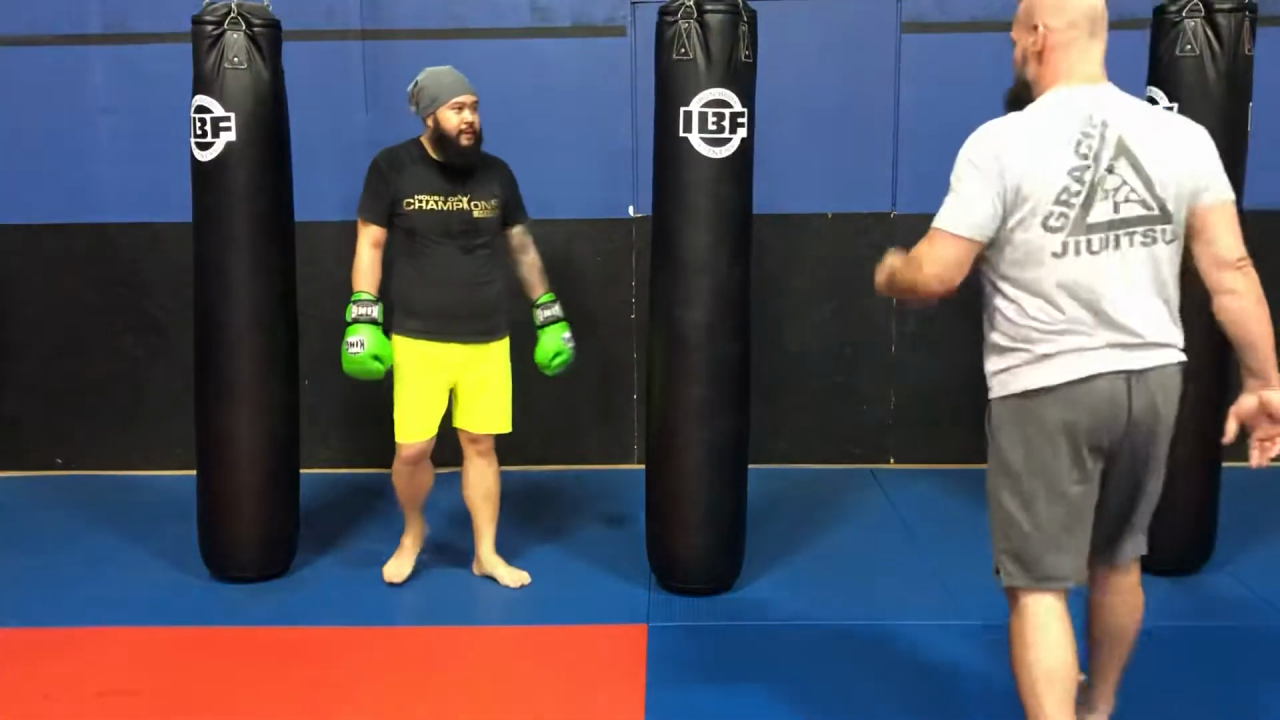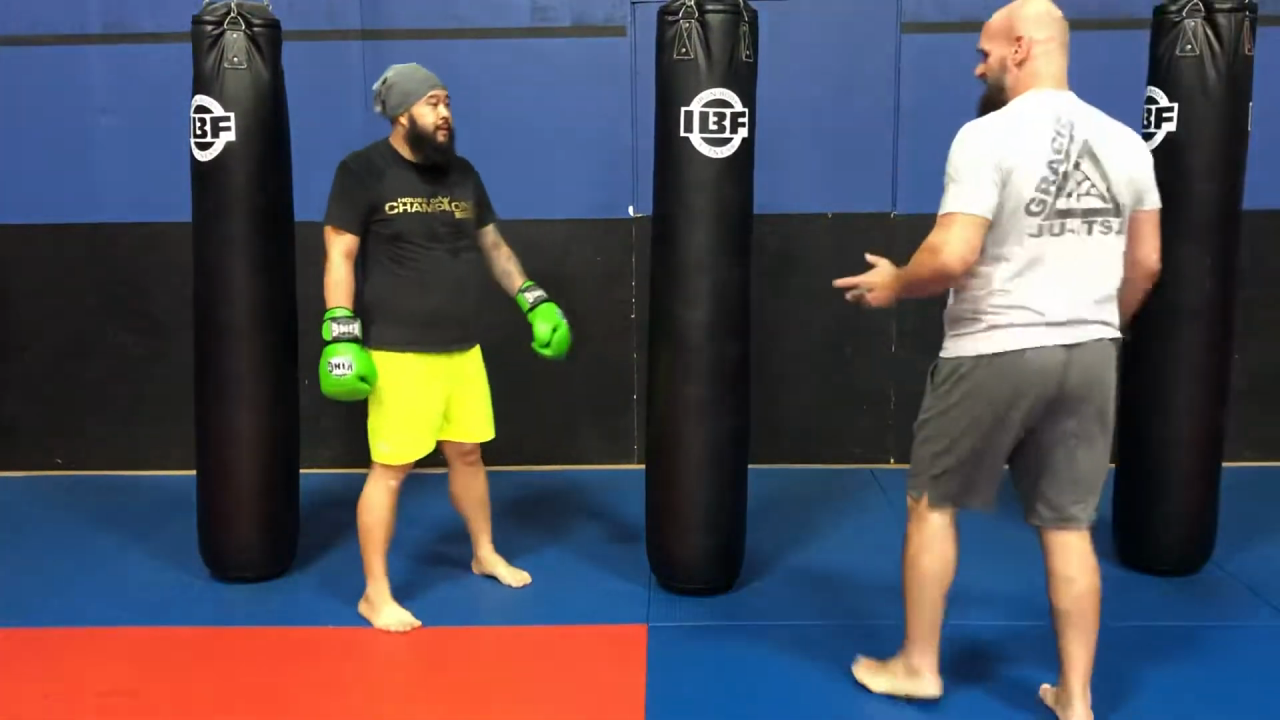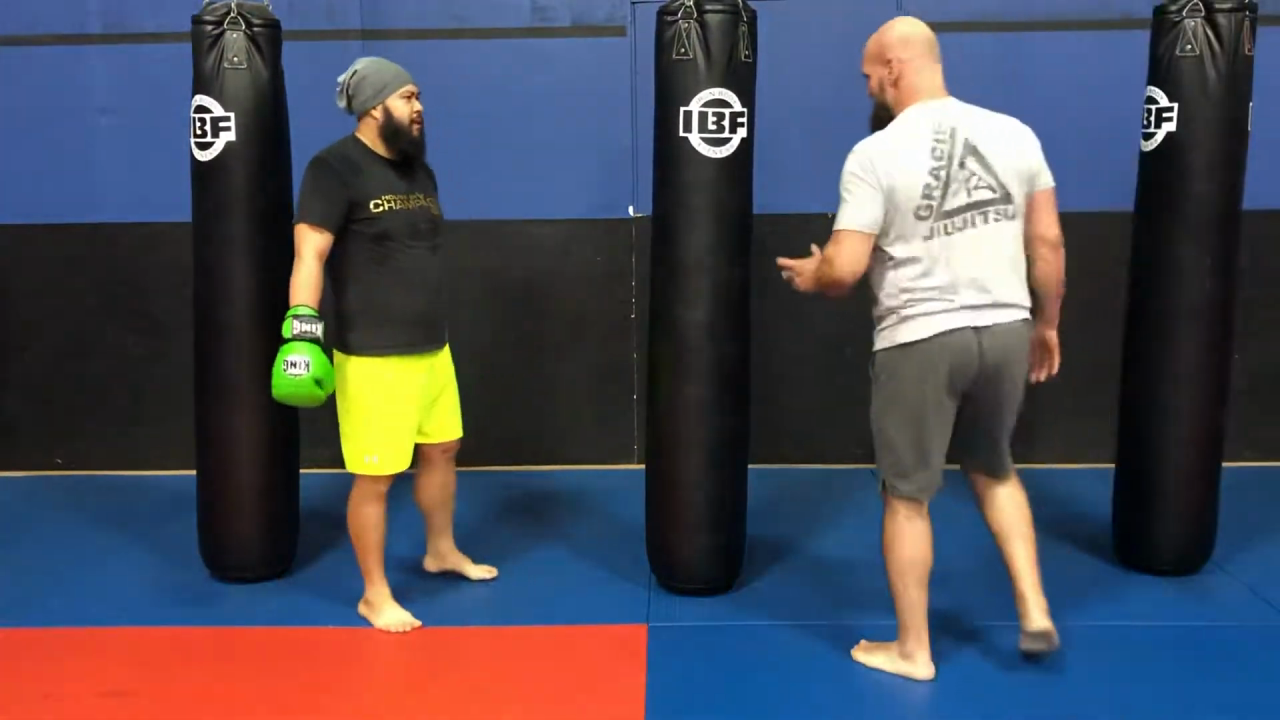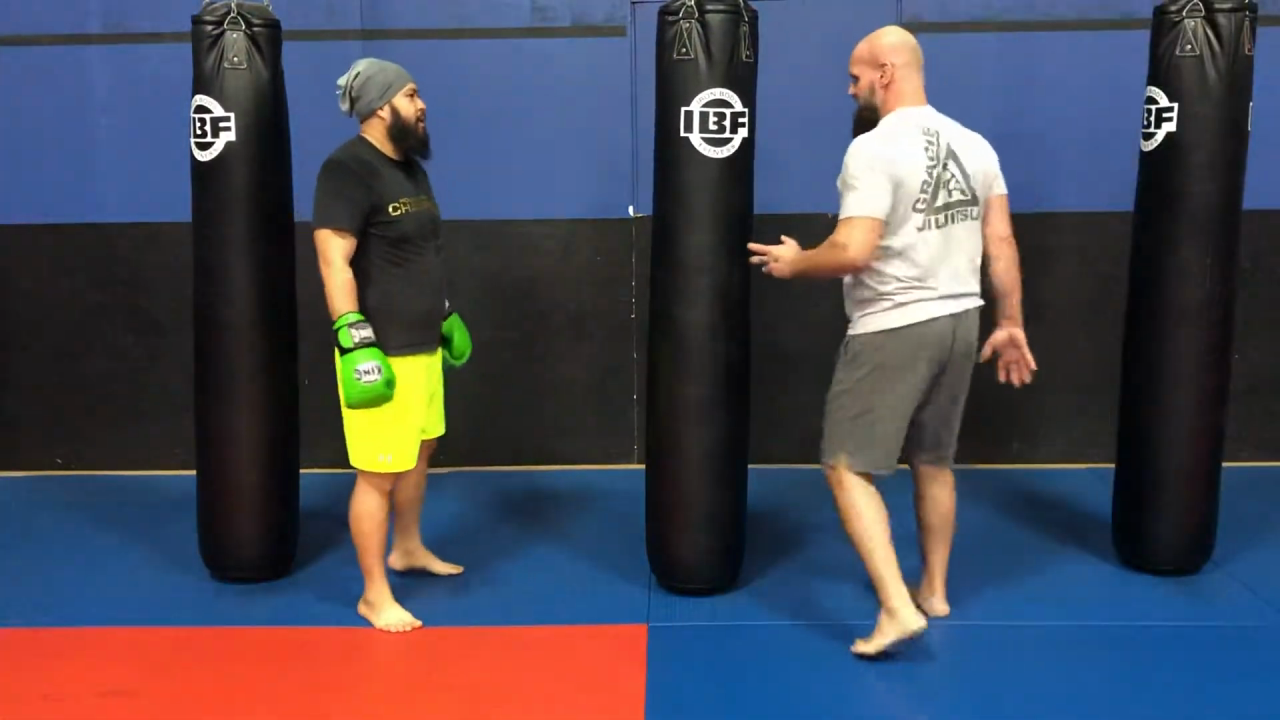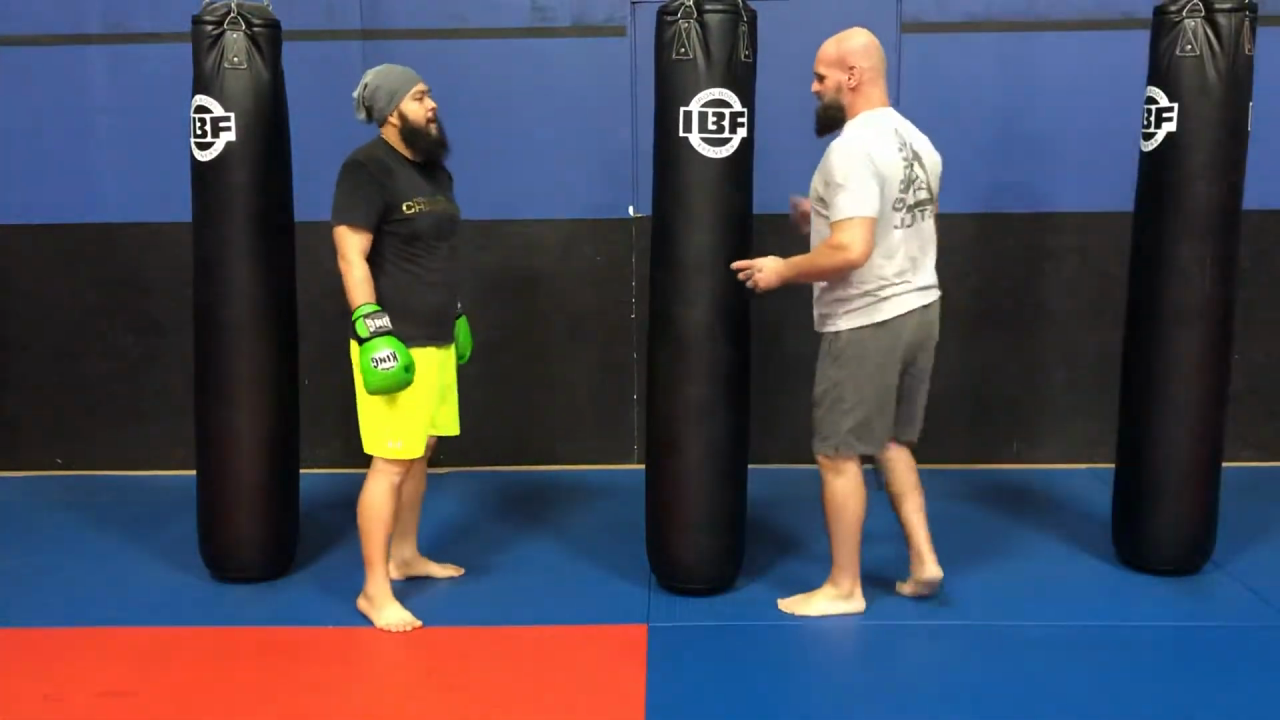
dt=0.4s
person 1, frame 1
left shoulder: (1002, 142)
right shoulder: (1182, 137)
left elbow: (935, 274)
left wrist: (890, 273)
left hip: (1044, 391)
right hip: (1151, 379)
left knee: (1035, 585)
right knee: (1115, 555)
person 1, frame 2
left shoulder: (987, 136)
right shoulder: (1126, 143)
left elbow: (951, 257)
right elbow: (1146, 264)
left wrist: (892, 285)
left hip: (994, 357)
right hip: (1090, 356)
left knee: (932, 504)
right knee: (1068, 526)
person 1, frame 3
left shoulder: (876, 155)
right shoulder: (1014, 135)
left elbow: (846, 268)
right elbow: (1048, 243)
left wrist: (811, 276)
right wrist: (1045, 323)
left hip: (919, 344)
right hip: (1003, 333)
left knee: (908, 496)
right knee: (994, 473)
left ankle: (911, 649)
right ankle: (1034, 609)
person 1, frame 4
left shoulder: (875, 148)
right shoulder: (973, 144)
left elbow: (855, 252)
right elbow: (1002, 245)
left wrist: (795, 263)
right wrist: (1011, 325)
left hip: (893, 330)
right hip: (957, 321)
left knee: (847, 466)
right knee: (934, 462)
left ankle: (898, 608)
right ankle: (935, 588)
person 1, frame 5
left shoulder: (854, 148)
right shoulder: (915, 141)
left elbow: (850, 251)
left wrist: (781, 271)
right wrist: (827, 214)
left hip: (866, 323)
right hip: (916, 309)
left knee: (840, 453)
right knee: (889, 440)
left ankle: (844, 587)
right ankle: (922, 556)
person 2, frame 1
left shoulder: (495, 173)
right shoulder: (392, 168)
left elbow: (522, 246)
right elbow: (370, 247)
left wrist: (550, 316)
right wrist: (363, 319)
left hip: (488, 340)
right hip: (418, 340)
left knee: (480, 445)
right knee: (414, 448)
left ankle: (486, 554)
right ankle: (412, 532)
person 2, frame 2
left shoulder: (462, 173)
right shoulder: (363, 171)
left elbow: (492, 246)
right elbow: (340, 257)
left wrist: (534, 301)
right wrist: (341, 336)
left hip: (462, 348)
right hip: (398, 353)
left knee: (468, 454)
right knee: (390, 469)
left ankle: (486, 555)
right ankle: (375, 593)
person 2, frame 3
left shoulder: (419, 169)
right shoulder: (335, 168)
right elbow: (309, 258)
right wrist: (303, 335)
left hip: (432, 348)
right hip: (373, 357)
left knee: (442, 450)
right knee: (376, 477)
left ankle: (442, 550)
right ankle: (375, 594)
person 2, frame 4
left shoulder: (410, 168)
right shoulder: (348, 168)
right elbow: (334, 262)
left wrist: (447, 315)
right wrist: (356, 344)
left hip: (424, 345)
right hip: (382, 352)
left knee: (419, 452)
right knee: (379, 473)
left ankle: (407, 547)
right ankle: (374, 595)
person 2, frame 5
left shoulder: (436, 169)
right shoulder: (367, 169)
right elbow: (352, 258)
left wrist: (456, 316)
right wrist: (374, 334)
left hip: (437, 341)
right hip: (395, 345)
left knee: (420, 453)
right knee: (391, 462)
left ankle: (404, 556)
right ankle: (374, 591)
